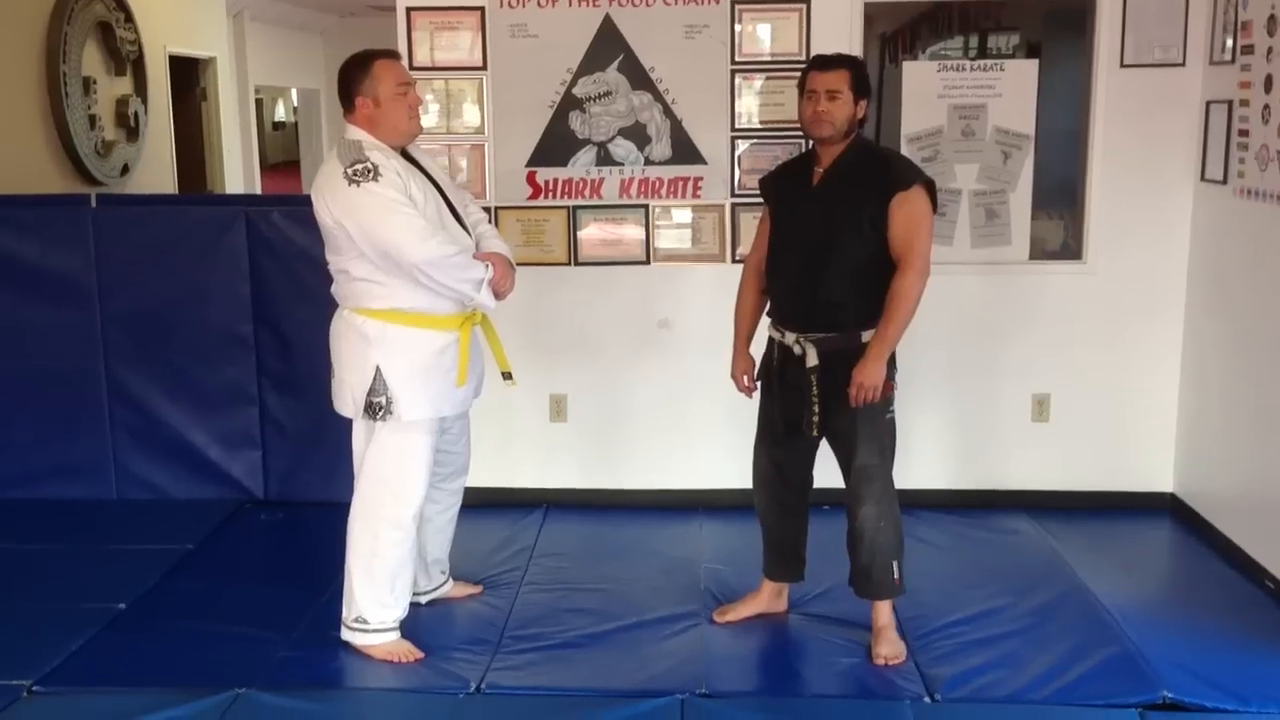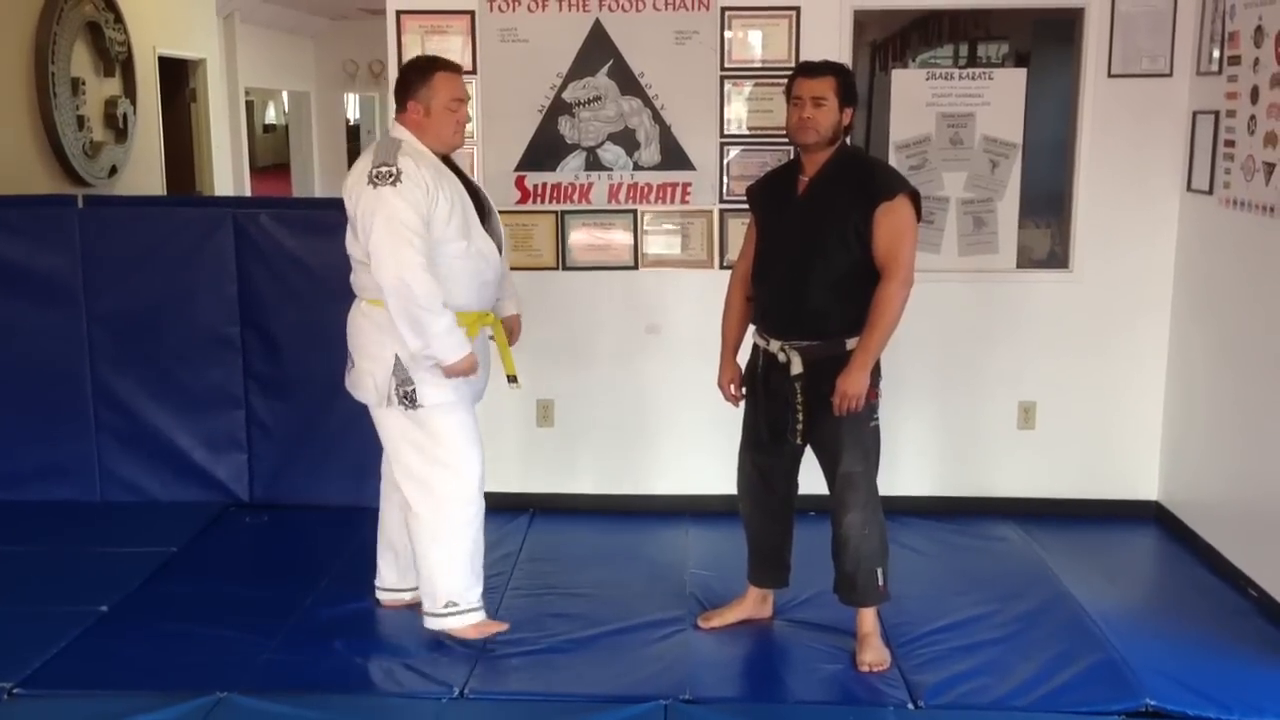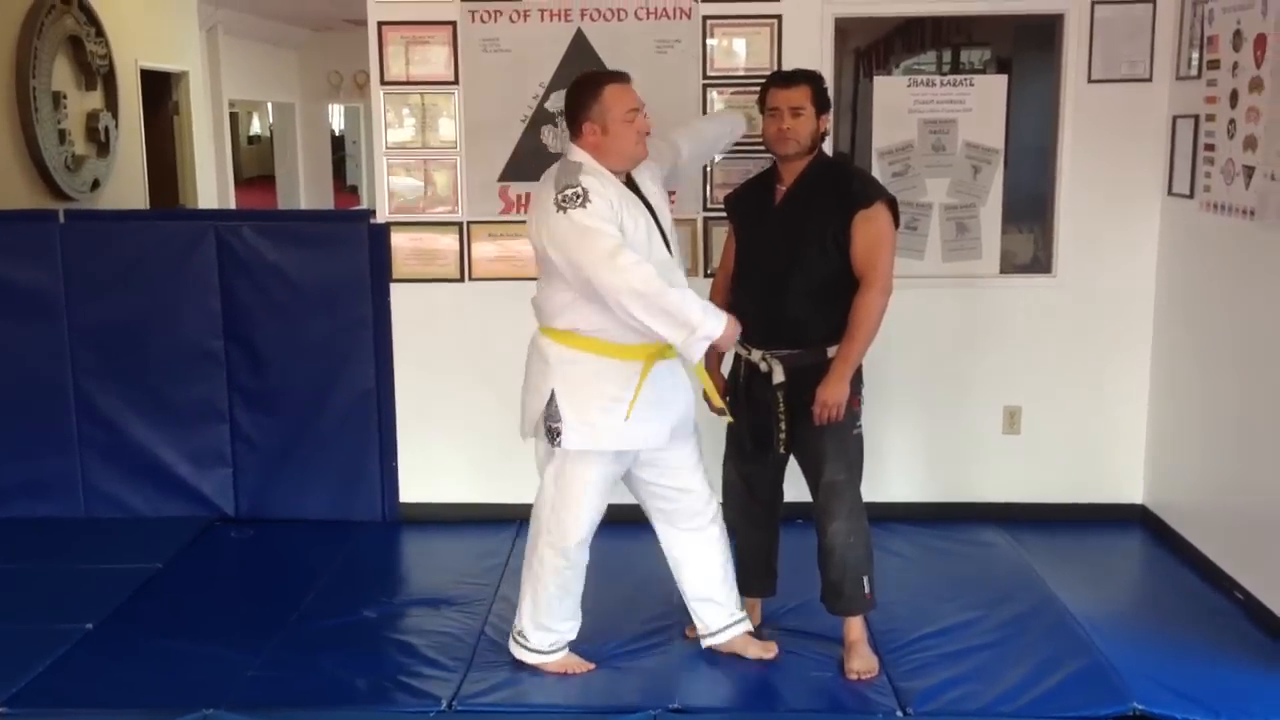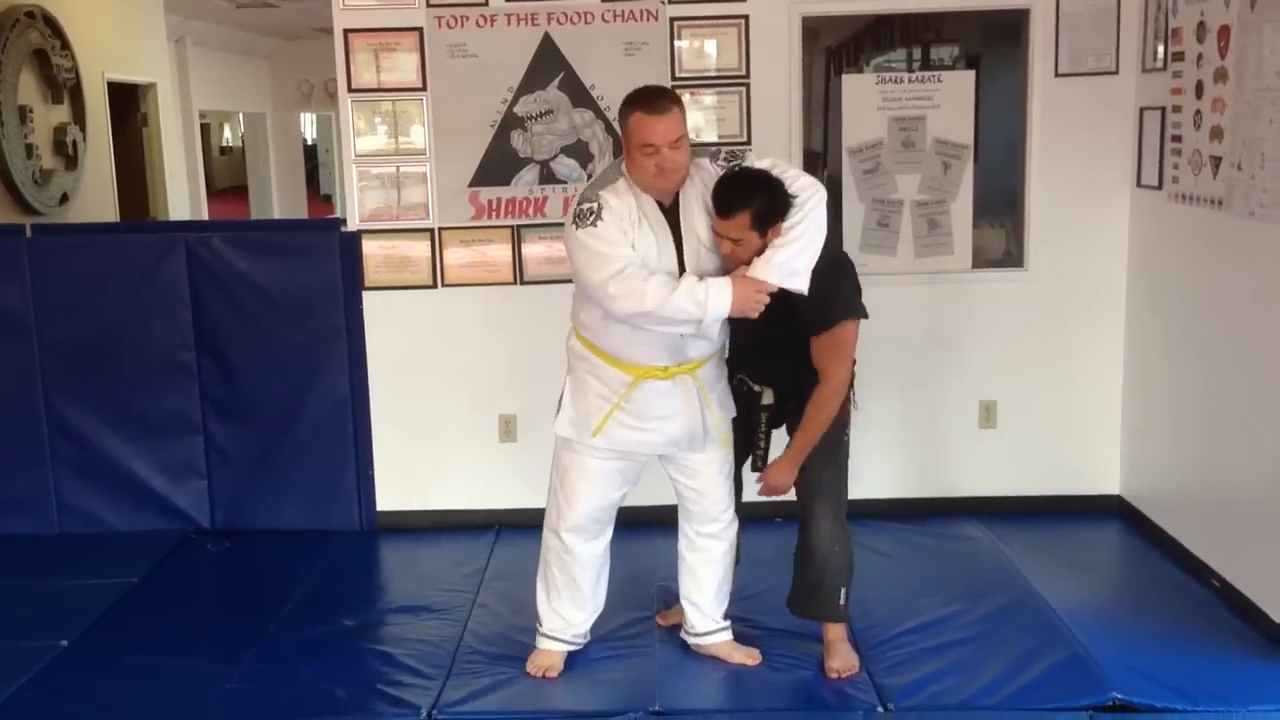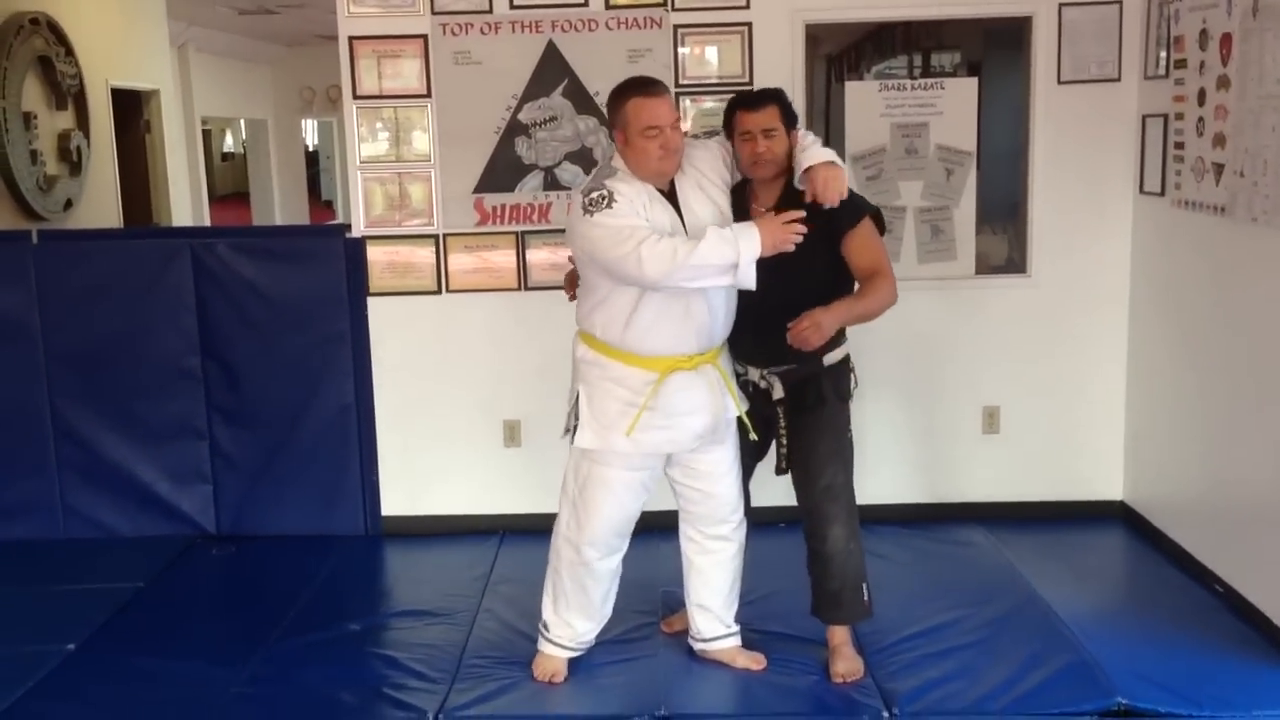
dt=1s
person 1, frame 1
left shoulder: (413, 160)
right shoulder: (352, 174)
left elbow: (470, 215)
right elbow: (421, 253)
left wrist: (497, 257)
right wrist: (486, 283)
left hip: (437, 346)
right hip: (393, 352)
left knee: (444, 472)
right knee: (394, 488)
left ankle: (428, 579)
right ankle: (369, 622)
person 1, frame 2
left shoulder: (439, 165)
right shoulder: (389, 172)
left elbow: (479, 242)
right elbow: (403, 273)
left wrist: (505, 306)
right wrist: (448, 348)
left hip: (441, 345)
right hip: (411, 349)
left knee: (413, 470)
right knee: (452, 472)
left ankle: (400, 580)
right ankle: (454, 604)
person 1, frame 3
left shoulder: (634, 170)
right shoulder: (570, 196)
left elbow: (676, 148)
right elbow: (625, 280)
left wrist: (737, 121)
right wrist: (709, 324)
left hip: (650, 380)
right hip: (585, 384)
left knee: (691, 509)
right knee: (567, 524)
left ankle: (722, 624)
right ankle: (538, 642)
person 1, frame 4
left shoulder: (719, 176)
right shoulder: (598, 208)
left elbow: (806, 194)
right elbow: (629, 294)
left wrist: (768, 275)
right wrist: (723, 296)
left hip: (696, 386)
right hip: (611, 387)
left knee: (712, 514)
right knee: (578, 519)
left ankle: (707, 629)
right ankle: (557, 634)
person 1, frame 5
left shoulder: (706, 161)
right shoulder: (601, 202)
right elbow: (656, 259)
left wrist: (819, 162)
right wrist: (751, 241)
left hip: (703, 382)
right hip: (624, 388)
left knee: (718, 517)
right knee: (595, 526)
left ankle: (715, 634)
right ankle: (561, 639)
person 2, frame 1
left shoulder: (893, 177)
right shoulder: (783, 181)
left elbow: (912, 268)
right elbow: (758, 266)
left wrist: (878, 355)
right wrist: (741, 346)
left hip: (854, 358)
right hip: (787, 356)
left knee: (869, 490)
right knee: (776, 477)
left ankle: (883, 617)
right ankle: (774, 589)
person 2, frame 2
left shoulder: (878, 186)
right shoulder: (770, 189)
left elbow: (896, 277)
right elbow: (745, 275)
left wrist: (861, 364)
right wrist: (729, 354)
left hip: (839, 365)
right hip: (772, 364)
left knee: (854, 498)
right knee: (761, 484)
left ankle: (868, 624)
right ankle: (759, 595)
person 2, frame 3
left shoulder: (856, 193)
right shoulder: (747, 198)
left elbow: (875, 286)
right elbow: (725, 284)
left wrist: (841, 374)
right wrist: (712, 363)
left hip: (819, 373)
right hip: (753, 372)
left knee: (837, 505)
right knee: (747, 494)
left ankle: (854, 632)
right ankle: (748, 606)
person 2, frame 4
left shoulder: (825, 276)
right shoulder: (723, 251)
left elbow: (833, 380)
left wrist: (791, 460)
left hip: (811, 390)
right hip: (745, 380)
left knee: (821, 505)
left ankle: (834, 630)
person 2, frame 5
left shoulder: (834, 207)
left elbow: (882, 285)
left wrist: (834, 315)
left hip: (813, 382)
right hip: (740, 379)
left knee: (828, 507)
left ankle: (839, 635)
